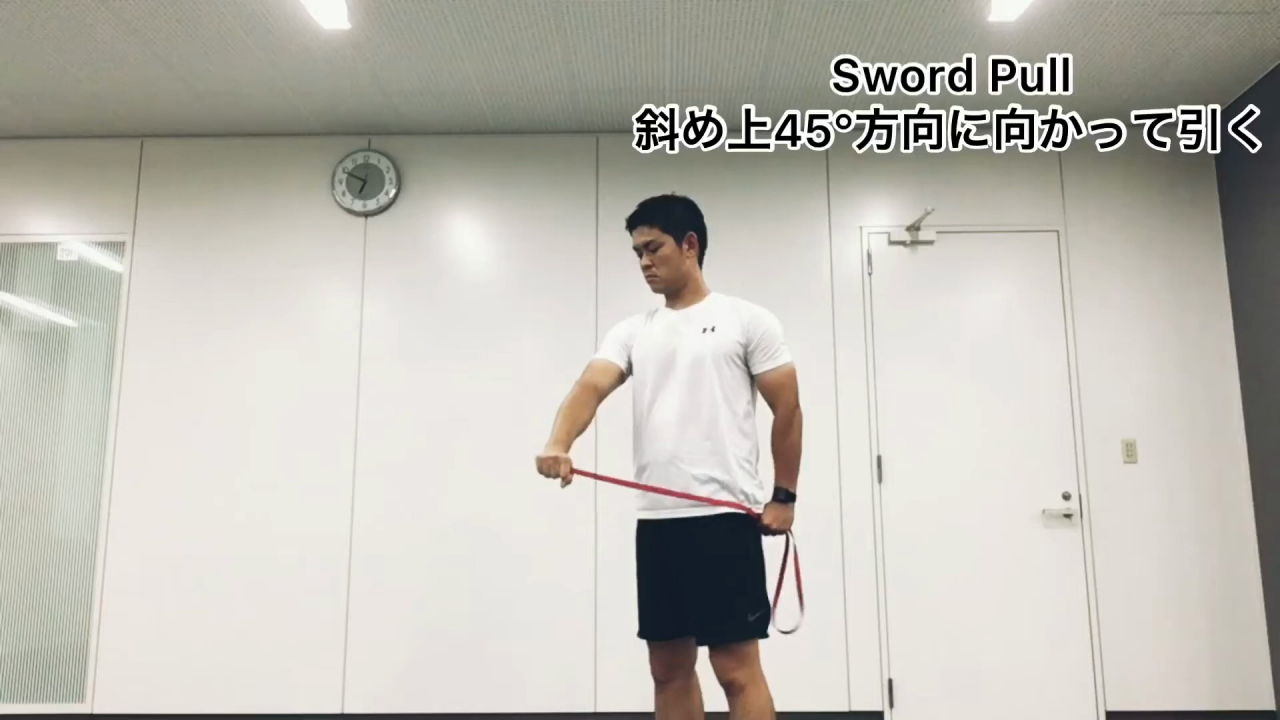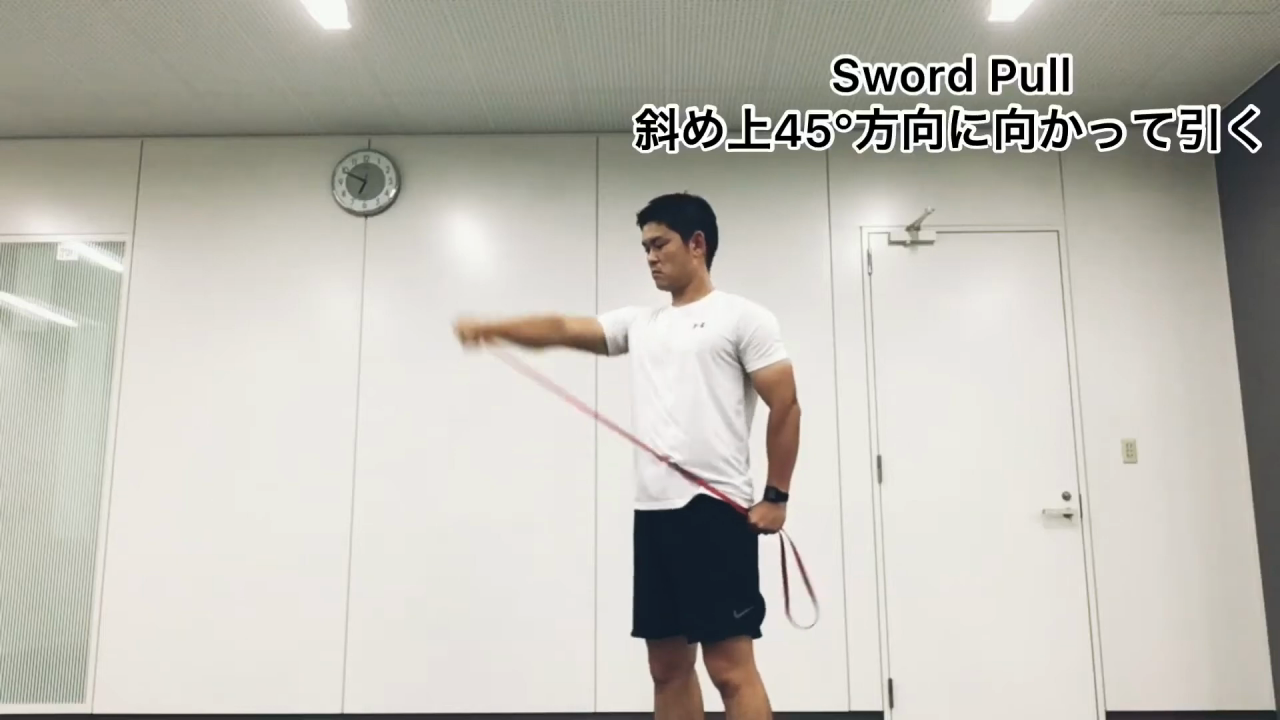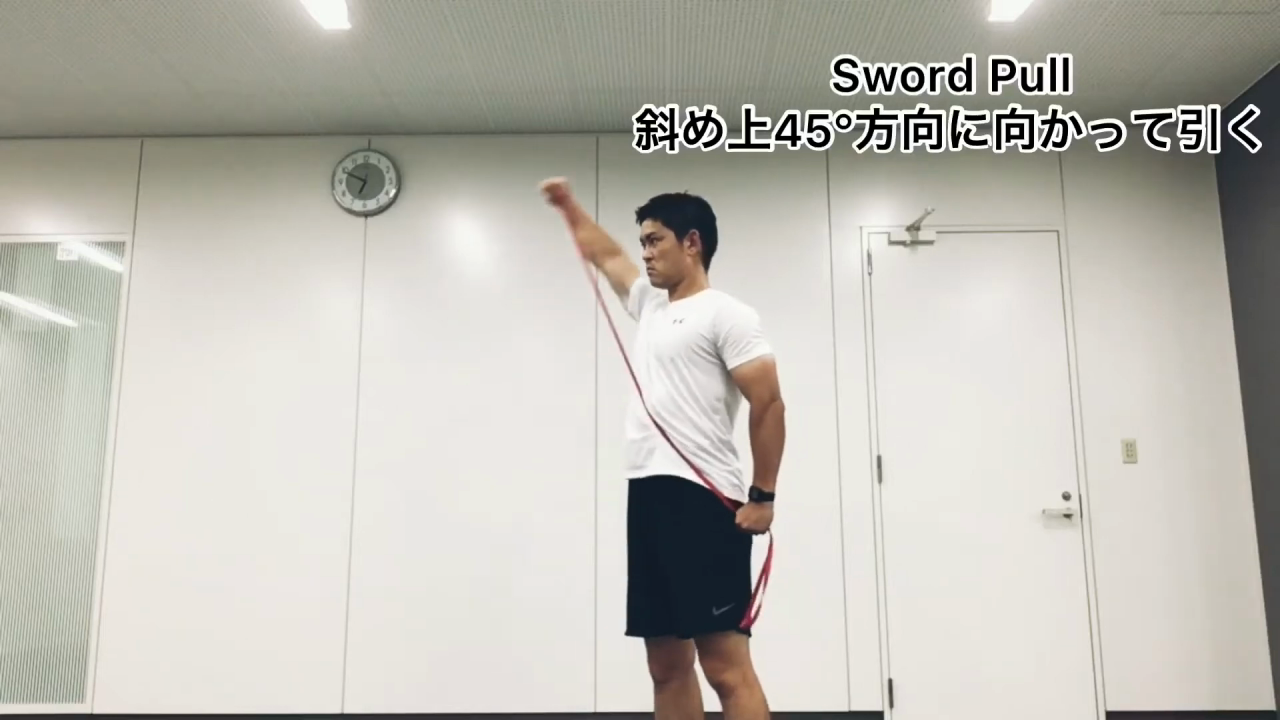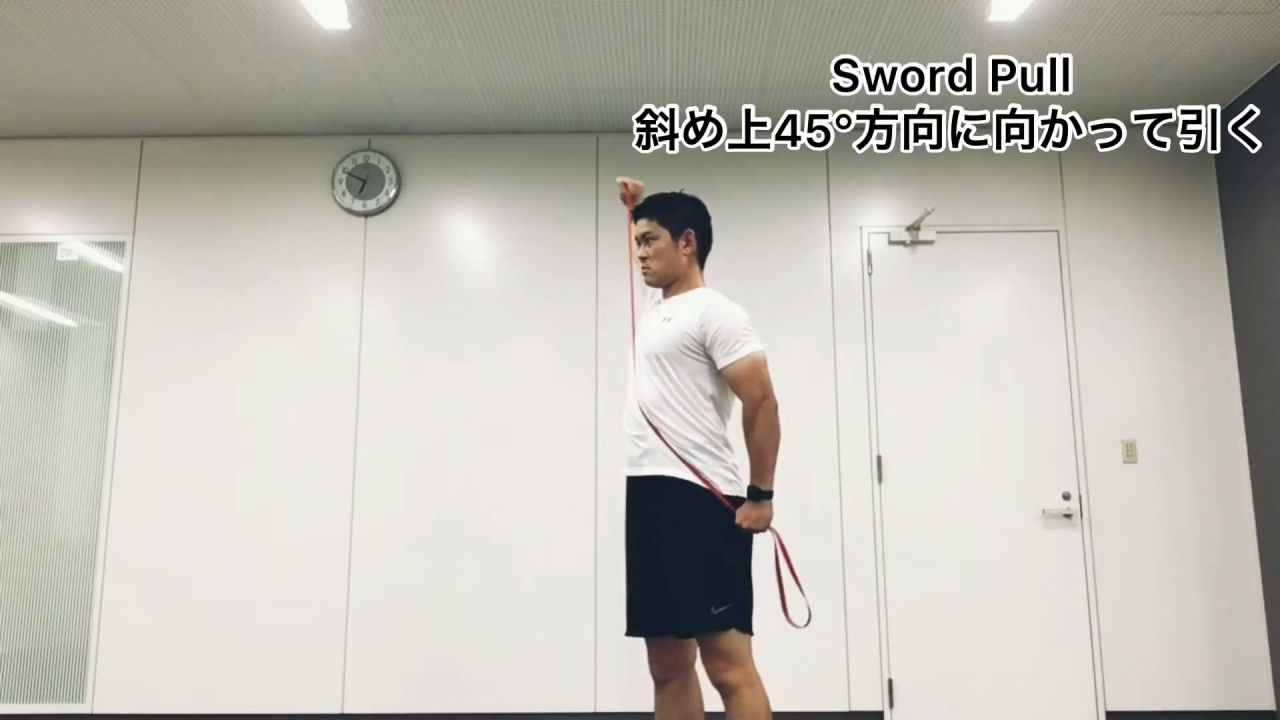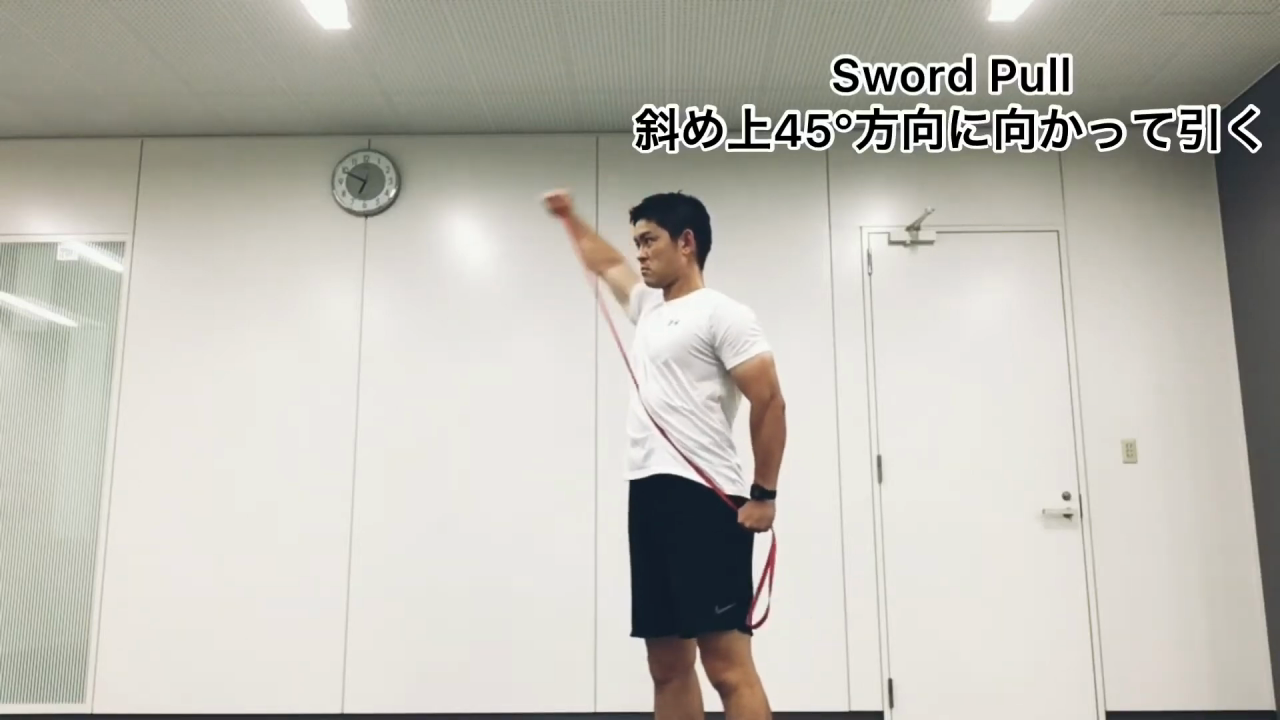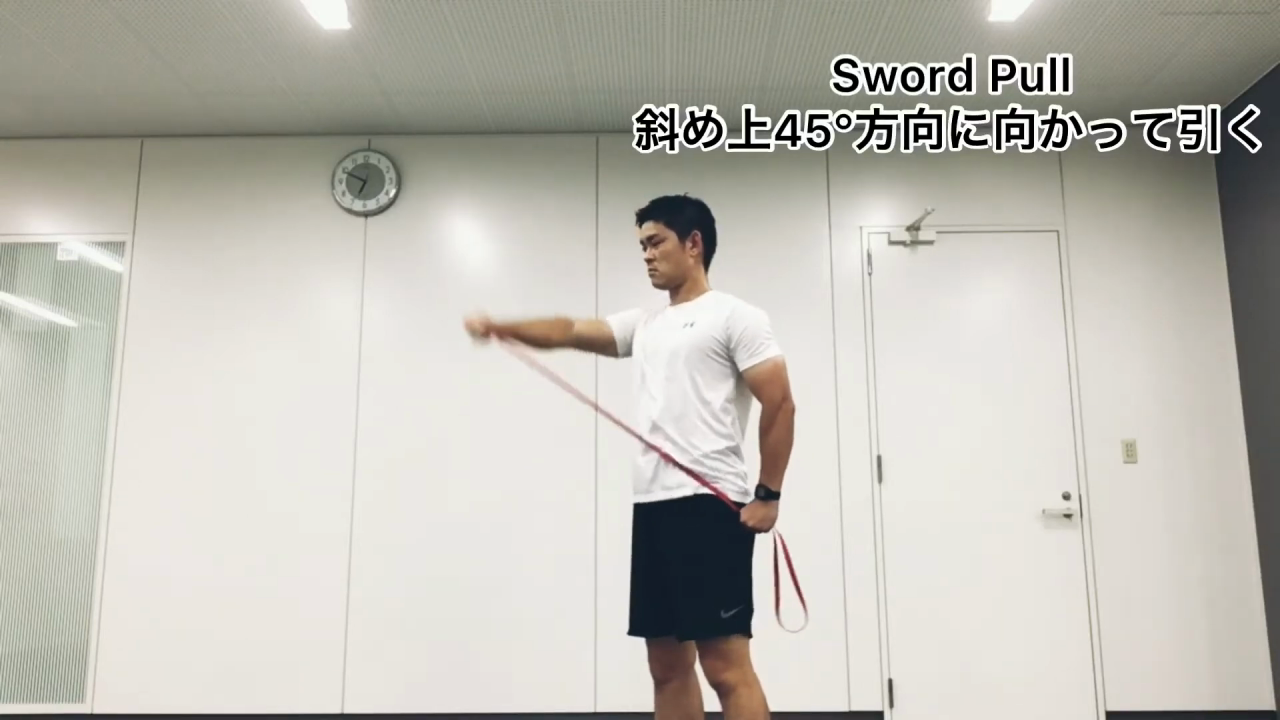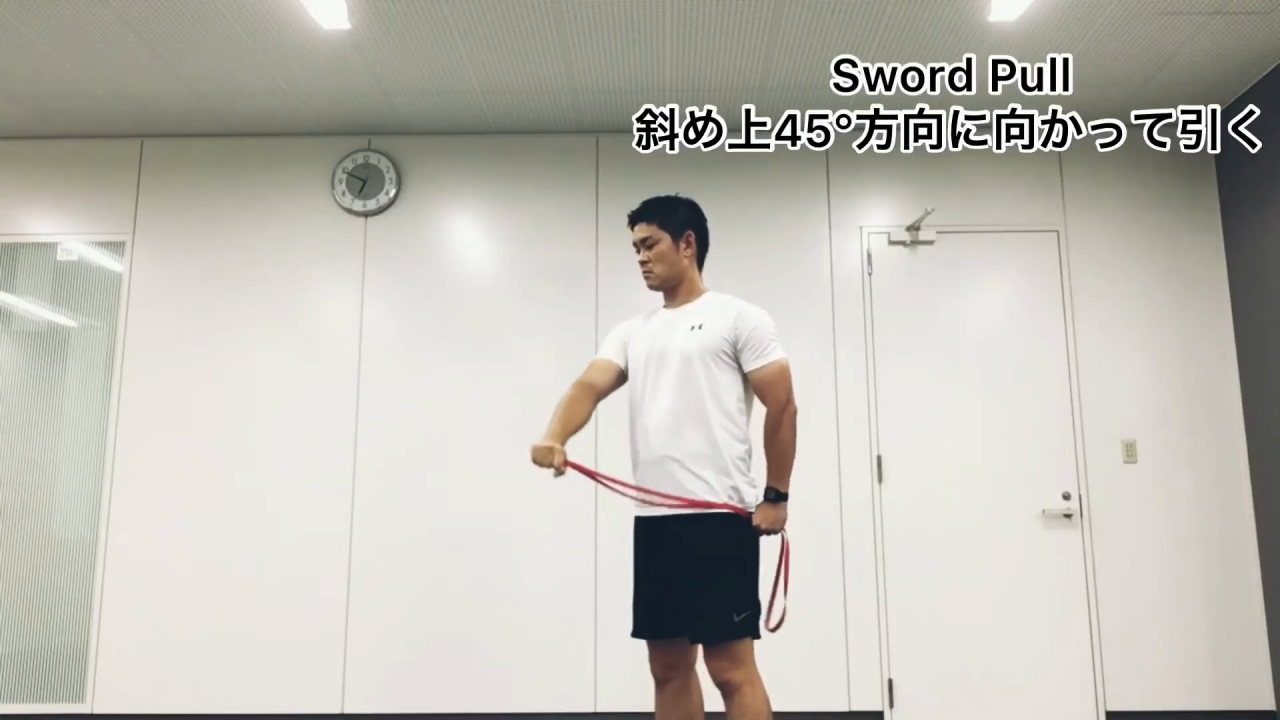
dt=0.4s
person 1, frame 1
left shoulder: (746, 320)
right shoulder: (632, 331)
left elbow: (788, 410)
right elbow: (590, 387)
left wrist: (783, 497)
right wrist: (559, 444)
left hip: (724, 518)
right hip: (657, 520)
left knee: (736, 668)
right knee: (669, 668)
person 1, frame 2
left shoulder: (743, 318)
right shoulder: (640, 324)
left elbow: (786, 406)
right elbow: (560, 329)
left wrist: (776, 496)
right wrist: (493, 326)
left hip: (715, 509)
right hip: (654, 509)
left knee: (731, 667)
right knee: (668, 665)
person 1, frame 3
left shoulder: (726, 315)
right shoulder: (651, 304)
left elbow: (768, 405)
right elbow: (604, 254)
left wrist: (761, 496)
right wrist: (568, 205)
left hip: (701, 502)
right hip: (648, 496)
left knee: (725, 663)
right knee: (668, 664)
person 1, frame 4
left shoulder: (714, 313)
right shoulder: (658, 304)
left elbow: (761, 403)
right elbow: (650, 259)
left wrist: (761, 495)
right wrist: (632, 205)
left hip: (699, 500)
right hip: (648, 497)
left knee: (727, 663)
right knee: (668, 664)
person 1, frame 5
left shoulder: (719, 313)
right shoulder: (650, 306)
left elbow: (769, 403)
right elbow: (607, 266)
left wrist: (762, 495)
right wrist: (570, 216)
left hip: (702, 500)
right hip: (649, 497)
left knee: (727, 661)
right knee: (668, 662)
person 1, frame 6
left shoulder: (735, 317)
right shoulder: (645, 322)
left elbow: (780, 405)
right elbow: (572, 330)
left wrist: (768, 494)
right wrist: (501, 326)
left hip: (709, 508)
right hip: (652, 507)
left knee: (726, 665)
right knee: (668, 664)
person 1, frame 7
left shoulder: (738, 318)
right shoulder: (632, 332)
left elbow: (782, 407)
right elbow: (589, 386)
left wrist: (775, 497)
right wrist: (554, 439)
left hip: (718, 516)
right hip: (653, 518)
left knee: (730, 667)
right knee: (669, 666)
